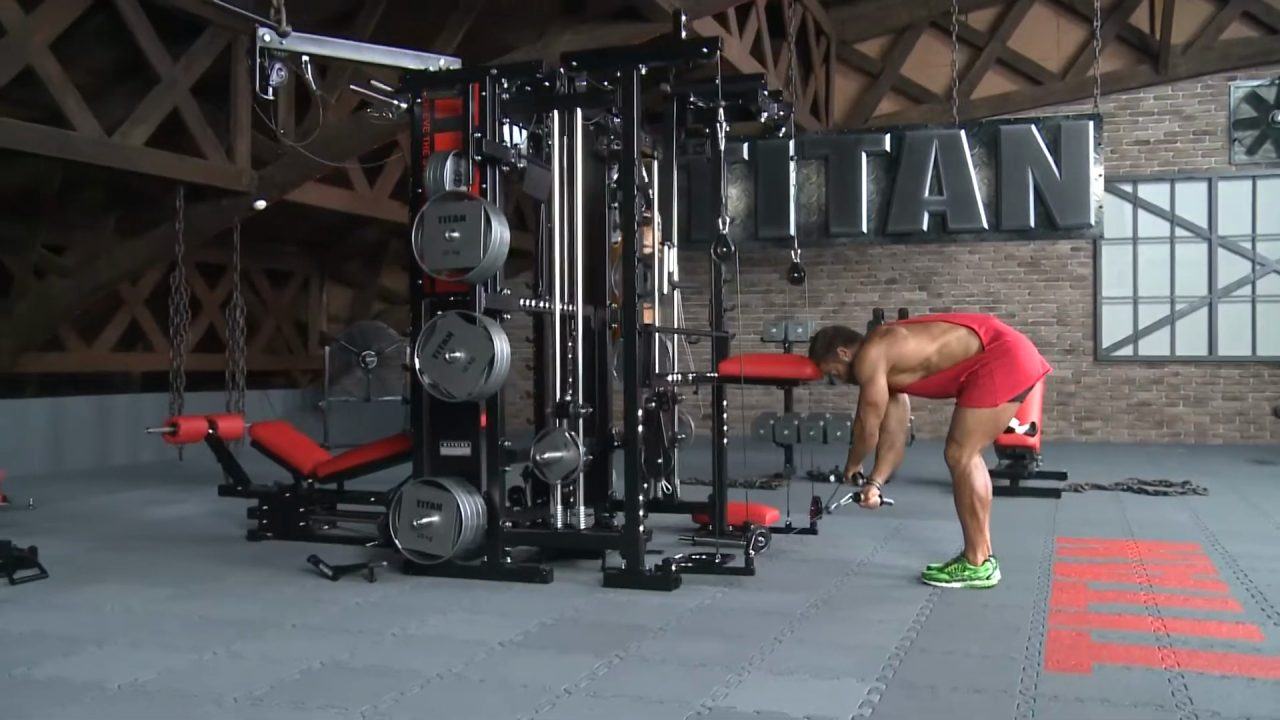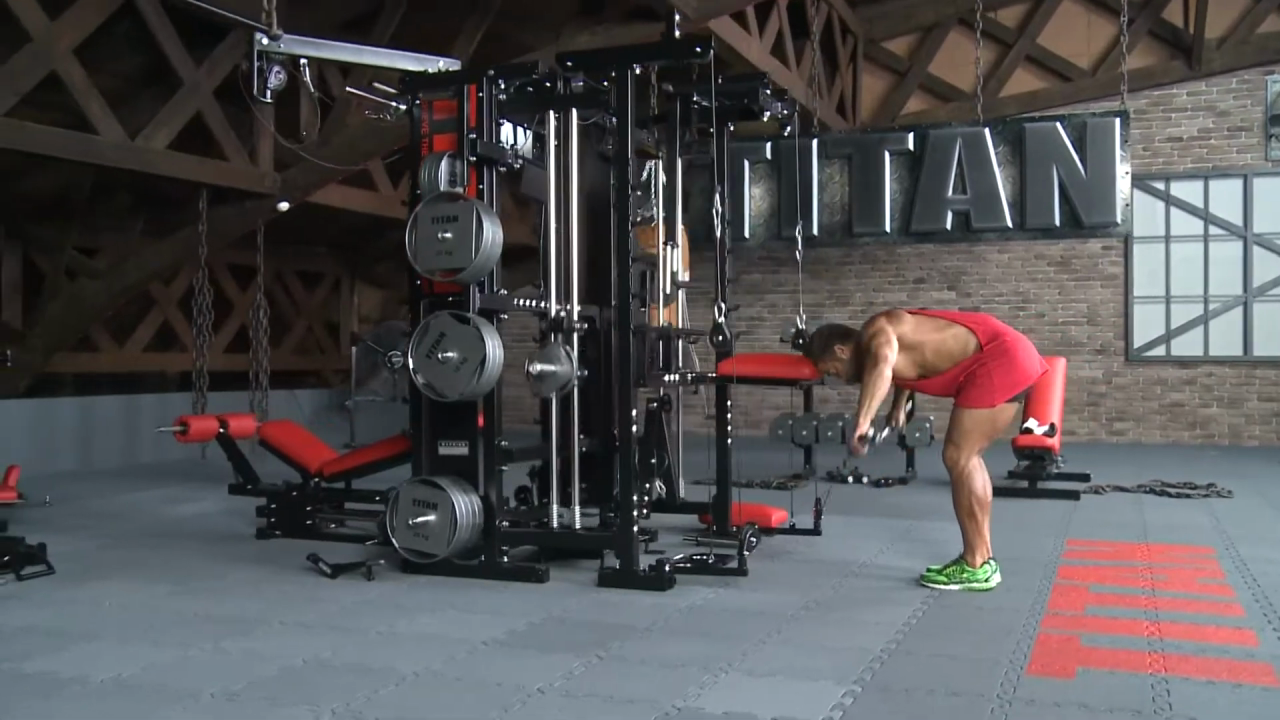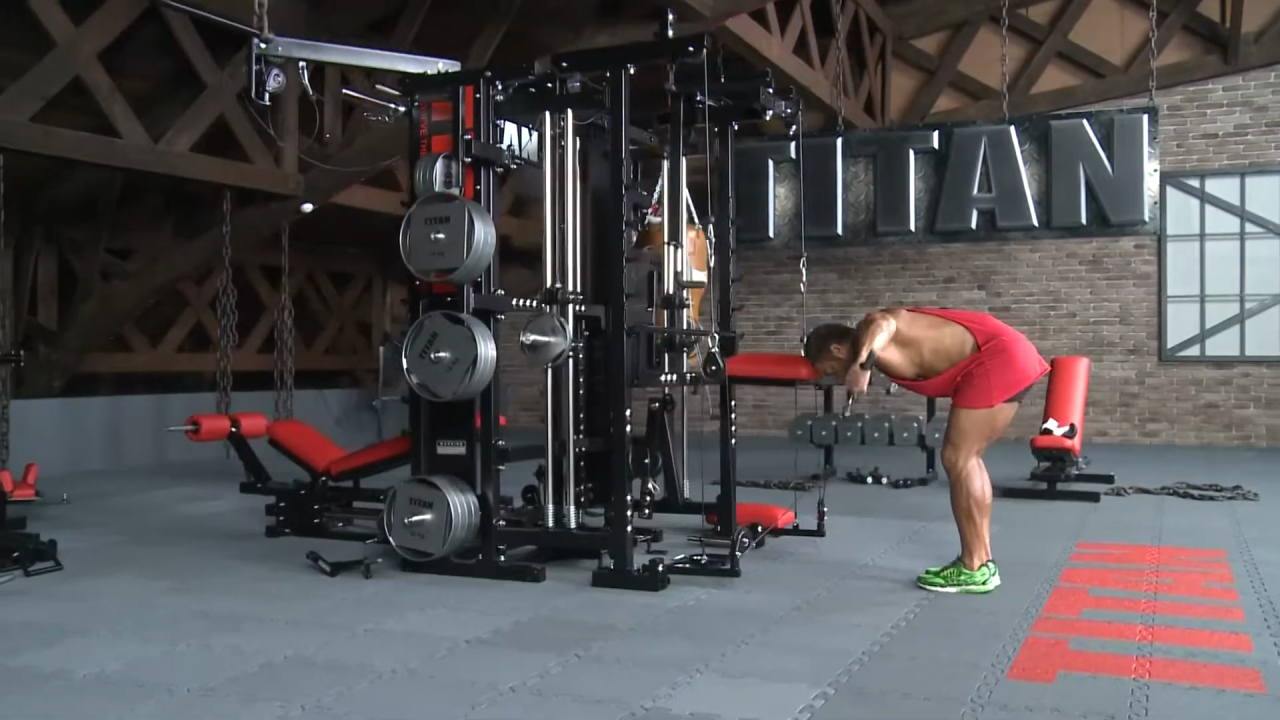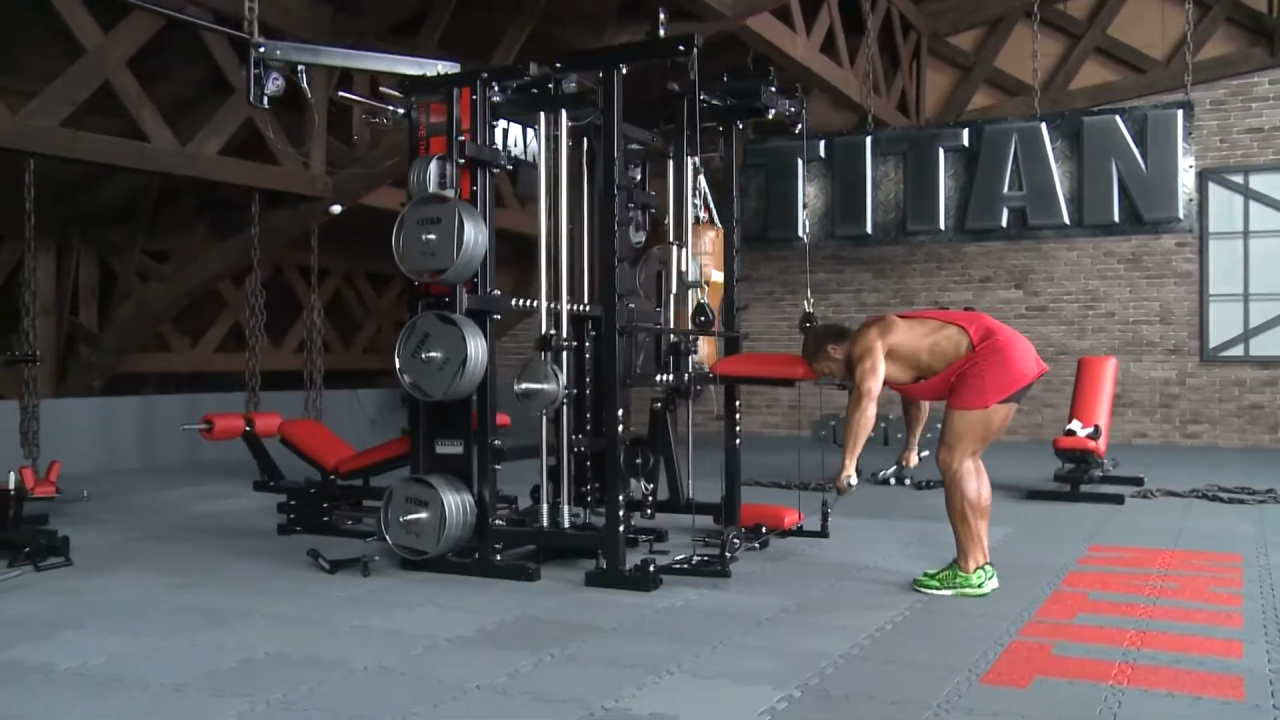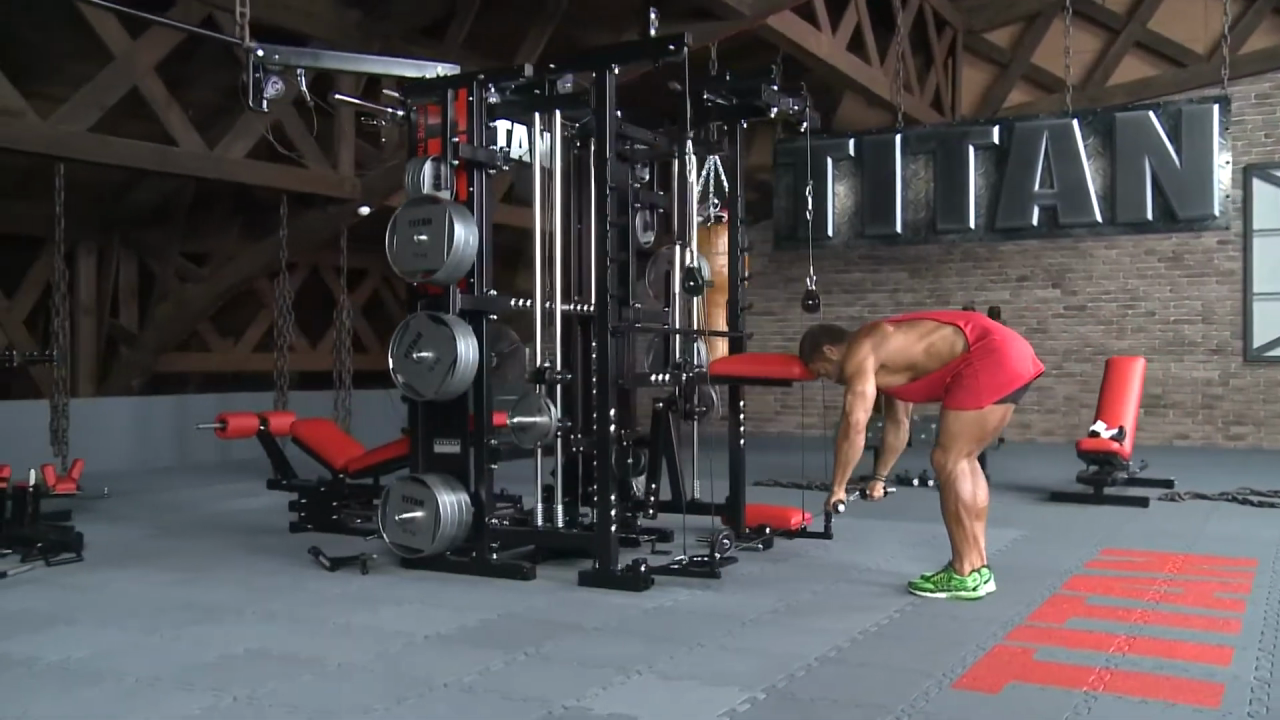
dt=0.5s
person 1, frame 1
left shoulder: (871, 356)
right shoulder: (888, 364)
left elbow: (868, 426)
right elbow: (892, 434)
left wrist: (853, 468)
right wrist: (874, 483)
left hip: (1002, 360)
right hip: (1009, 355)
left knee: (960, 457)
right knee: (967, 456)
left ankle: (977, 565)
right ankle: (981, 557)
person 1, frame 2
left shoulder: (873, 334)
right shoulder: (884, 346)
left elbow: (883, 360)
right elbow: (897, 368)
left wrist: (862, 424)
right wrist: (898, 409)
left hip: (999, 360)
right hip: (1009, 355)
left knee: (959, 458)
right knee: (967, 457)
left ankle: (977, 568)
right ankle: (982, 559)
person 1, frame 3
left shoulder: (867, 332)
right shoulder: (875, 340)
left elbow: (881, 327)
left wrist: (860, 363)
left hip: (997, 359)
right hip: (1008, 352)
left knee: (957, 459)
right knee: (967, 458)
left ankle: (974, 570)
right ankle: (982, 562)
person 1, frame 4
left shoulder: (865, 344)
right shoulder: (886, 346)
left elbow: (866, 397)
right elbow: (916, 392)
left wrist: (848, 464)
right wrist: (911, 446)
left hip: (994, 358)
right hip: (1009, 351)
left knee: (952, 460)
right knee: (966, 459)
left ankle: (970, 573)
right ankle: (980, 565)
person 1, frame 5
left shoulder: (860, 353)
right shoulder: (884, 352)
left elbow: (854, 425)
right elbow: (897, 422)
left wrist: (838, 488)
right wrist: (879, 477)
left hip: (990, 358)
right hip: (1008, 351)
left knee: (948, 461)
right knee: (962, 460)
left ankle: (965, 576)
right ankle: (978, 568)
